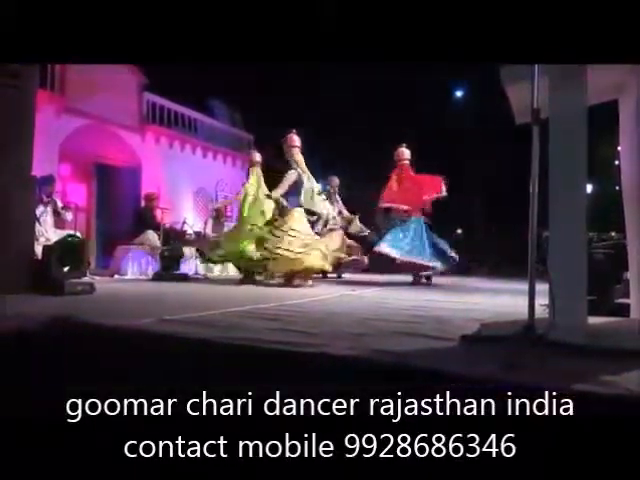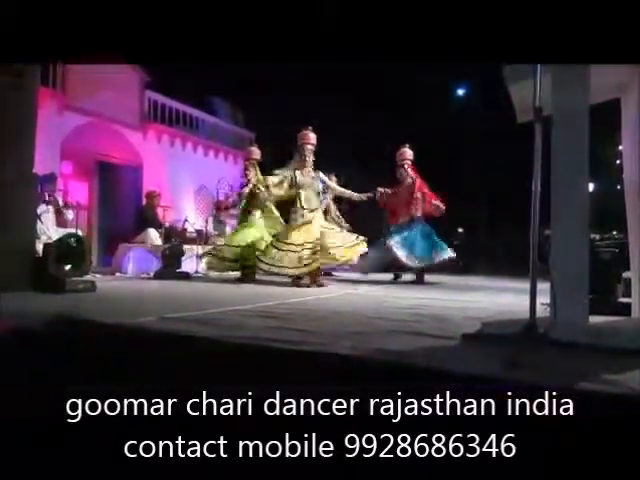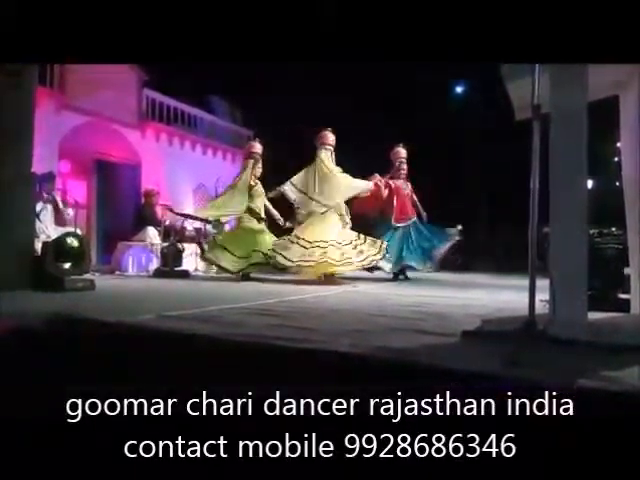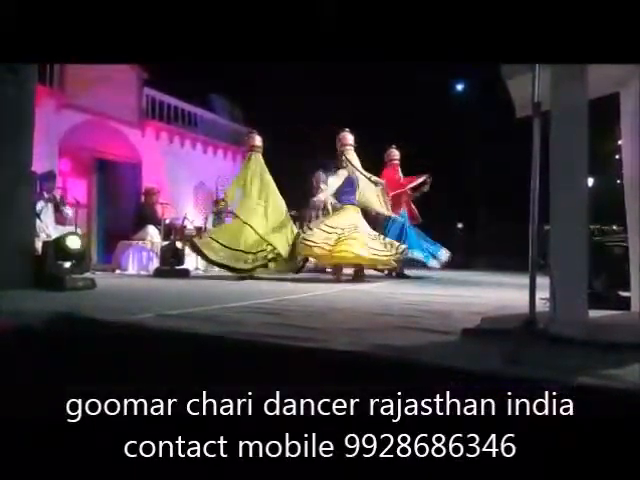
dt=0.4s
person 1, frame 1
left shoulder: (292, 173)
right shoulder: (302, 175)
left elbow: (280, 191)
left hip: (292, 215)
right hip: (294, 214)
left knee: (291, 244)
right knee: (293, 247)
left ankle: (303, 276)
person 1, frame 2
left shoulder: (318, 175)
right shoulder: (293, 174)
left elbow: (335, 188)
right elbow: (275, 186)
left wrist: (356, 195)
left hip: (317, 216)
right hip: (300, 216)
left knee: (321, 243)
right knee: (296, 245)
left ankle: (315, 277)
right ankle: (296, 276)
person 1, frame 3
left shoulder: (313, 173)
right shoulder: (330, 174)
left elbow: (294, 185)
right elbow: (347, 185)
right wrist: (366, 185)
left hip: (322, 215)
right hip: (328, 215)
right knee: (328, 244)
left ankle: (327, 274)
person 1, frame 4
left shoulder: (343, 172)
right shoulder: (356, 173)
left elbow: (333, 186)
left wrist: (322, 196)
left hip: (346, 211)
right hip: (354, 211)
left ankle: (338, 272)
right ankle: (358, 273)
person 2, frame 1
left shoulder: (250, 186)
right shoulder: (261, 187)
left elbow: (240, 197)
left wrist: (221, 204)
left hip: (249, 221)
right hip: (256, 221)
left ankle: (248, 275)
right ankle: (248, 275)
person 2, frame 2
left shoulder: (257, 187)
right shoulder: (245, 187)
left elbow: (263, 199)
right elbow: (241, 204)
left hip: (254, 221)
right hip: (244, 221)
right knee: (241, 245)
left ankle: (249, 274)
right ankle: (245, 274)
person 2, frame 3
left shoulder: (258, 184)
right shoulder: (246, 182)
left elbow: (264, 201)
left wrist: (276, 215)
left hip: (258, 221)
right hip: (249, 219)
left ankle: (244, 271)
right ankle: (244, 272)
person 2, frame 4
left shoulder: (243, 176)
right shoulder: (264, 177)
left elbow: (232, 193)
right elbow: (272, 197)
left hip: (243, 215)
right hip: (258, 215)
left knee: (241, 240)
left ankle: (244, 271)
right ankle: (248, 271)
person 3, frame 1
left shoulder: (396, 180)
right shoulder: (415, 180)
left elbow: (387, 200)
left hip: (401, 219)
right hip: (415, 218)
left knee: (408, 247)
right knee: (419, 247)
left ankle: (418, 276)
right ankle: (423, 275)
person 3, frame 2
left shoulder: (413, 183)
right shoulder: (398, 188)
left elbow: (419, 196)
right elbow: (393, 202)
left wrist: (418, 210)
right wrist: (383, 195)
left hip: (412, 220)
right hip: (400, 221)
left knee: (416, 248)
right knee: (398, 249)
left ankle: (420, 276)
right ankle: (397, 273)
person 3, frame 3
left shoulder: (407, 185)
right shoulder: (390, 183)
left elbow: (414, 199)
right elbow: (383, 197)
left wrist: (421, 211)
right wrist: (378, 184)
left hip: (410, 219)
right hip: (395, 220)
left knee: (410, 244)
right knee: (396, 245)
left ankle: (402, 270)
right ankle: (396, 271)
person 3, frame 4
left shoulder: (401, 185)
left elbow: (408, 196)
left wrist: (420, 190)
right wrist: (420, 181)
left hip: (402, 215)
right hip: (397, 215)
left knee: (403, 242)
right knee: (401, 241)
left ankle: (398, 269)
right ankle: (398, 269)
